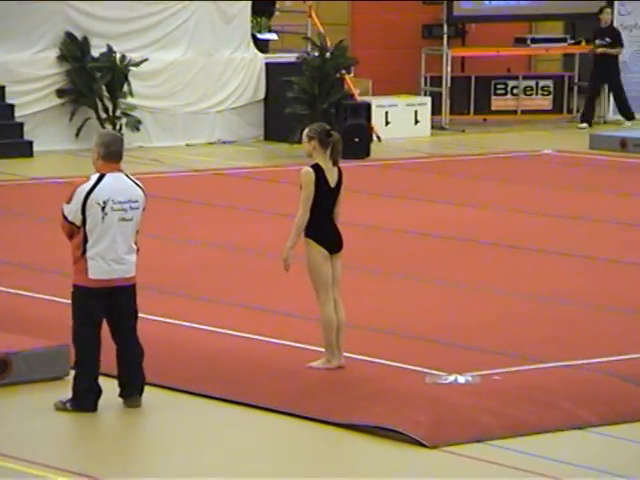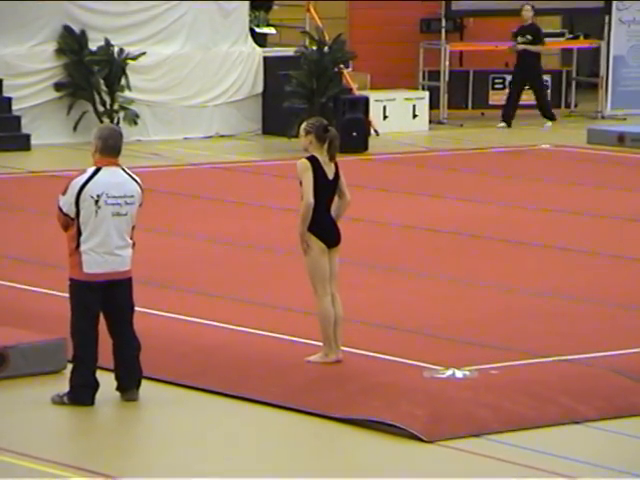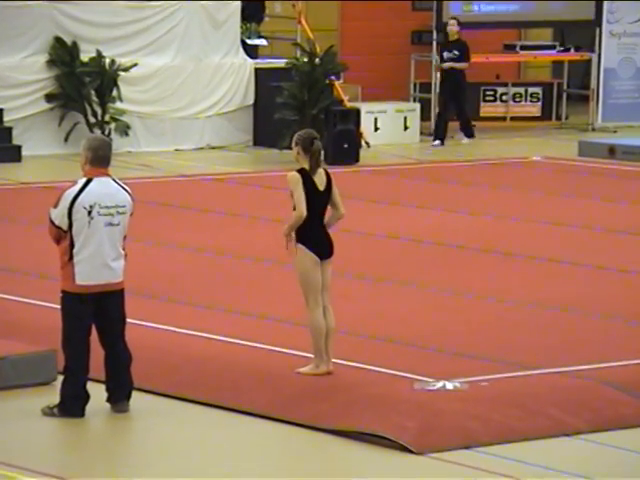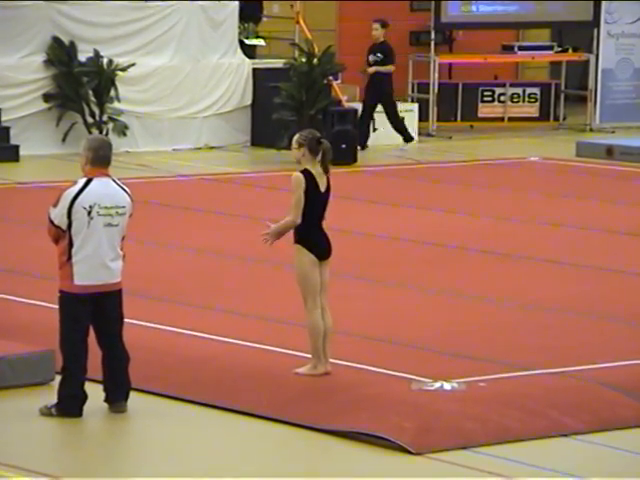
dt=1s
person 1, frame 1
left shoulder: (87, 190)
right shoulder: (137, 189)
left elbow: (68, 228)
left hip: (92, 276)
right hip: (125, 274)
left knee: (87, 338)
right knee: (126, 335)
left ankle: (84, 398)
right ankle: (132, 392)
person 1, frame 2
left shoulder: (82, 183)
right shoulder: (134, 184)
left elbow: (64, 220)
left hip: (87, 269)
right hip: (121, 268)
left knee: (84, 333)
right knee: (123, 329)
left ankle: (81, 392)
right ankle: (130, 385)
person 1, frame 3
left shoulder: (74, 194)
right shoulder: (124, 194)
left elbow: (55, 233)
left hip: (79, 282)
right hip: (113, 280)
left knee: (76, 345)
right knee: (115, 341)
left ankle: (72, 403)
right ankle: (120, 397)
person 1, frame 4
left shoulder: (74, 194)
right shoulder: (124, 195)
left elbow: (54, 233)
left hip: (77, 282)
right hip: (111, 281)
left knee: (74, 345)
right knee: (112, 341)
left ankle: (69, 404)
right ankle: (118, 397)
person 2, frame 1
left shoulder: (309, 173)
right shoulder: (337, 170)
left elbow: (303, 214)
left wrist: (289, 246)
left hip: (318, 239)
right hip: (334, 236)
left knee: (324, 300)
right knee: (335, 297)
left ankle: (331, 356)
right ankle: (338, 354)
person 2, frame 2
left shoulder: (306, 164)
right shoulder: (333, 163)
left elbow: (308, 202)
right elbow: (345, 198)
left wrist: (302, 230)
left hip: (316, 233)
right hip: (333, 231)
left knee: (322, 294)
right knee: (332, 292)
left ankle: (328, 351)
right ankle: (336, 348)
person 2, frame 3
left shoulder: (296, 177)
right shoulder: (326, 175)
left elbow: (300, 213)
right elbow: (339, 212)
left wrist: (287, 231)
left hip: (307, 244)
right hip: (325, 242)
left knee: (313, 305)
right knee: (325, 303)
left ankle: (319, 362)
right ankle: (327, 359)
person 2, frame 4
left shoulder: (300, 178)
right shoulder: (324, 176)
left elbow: (296, 218)
left wrist: (277, 230)
right wrist: (283, 229)
left hip: (306, 245)
right hip: (323, 242)
left knee: (312, 307)
right knee: (322, 305)
left ankle: (317, 362)
right ankle: (324, 360)
person 3, frame 1
left shoulder: (614, 31)
right shoulder: (597, 31)
left elbow: (619, 50)
left wrist: (604, 50)
right wrist: (593, 50)
left hip: (611, 67)
right hip: (598, 67)
left knee: (617, 92)
right knee: (591, 92)
left ankle: (629, 117)
right ankle: (586, 121)
person 3, frame 2
left shoulder: (536, 29)
right shoulder: (520, 29)
left elbow: (540, 48)
left wrist: (525, 47)
right wrist: (515, 48)
left hip: (533, 66)
right hip: (520, 66)
left knee: (539, 92)
right knee: (513, 92)
left ankle: (550, 118)
right ankle: (506, 120)
person 3, frame 3
left shoulder: (462, 44)
right shoulder: (444, 45)
left elbow: (465, 65)
left wrist: (451, 64)
right wrist: (440, 66)
left hip: (459, 81)
right hip: (445, 80)
left knee: (460, 108)
right knee: (442, 109)
left ankle: (469, 134)
right ankle: (439, 138)
person 3, frame 4
left shoulder: (387, 47)
right shoulder: (372, 48)
left elbow: (391, 68)
left wrist: (375, 69)
right wrist: (367, 70)
left hip: (385, 86)
right hip: (373, 84)
left knee: (392, 114)
right knee: (366, 113)
left ankle: (407, 137)
right ankle: (361, 142)
